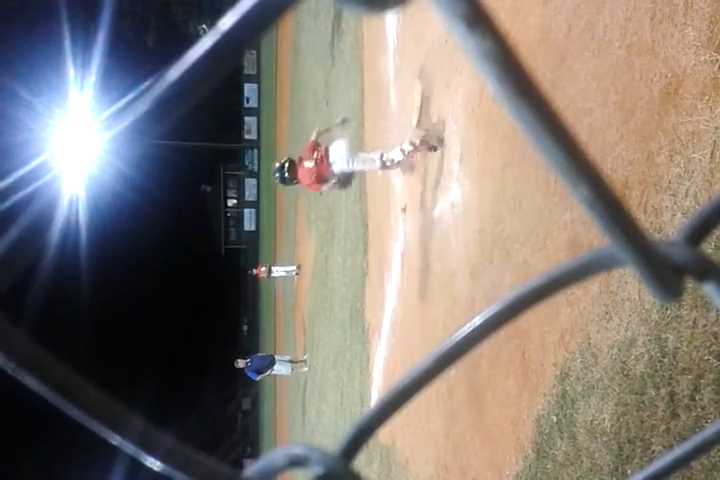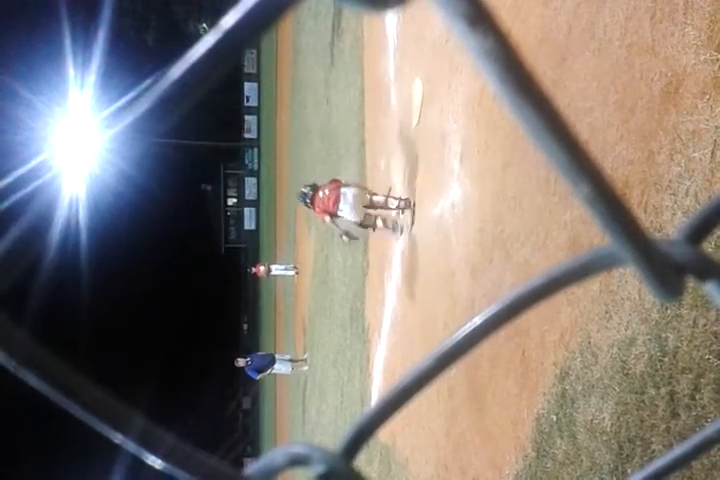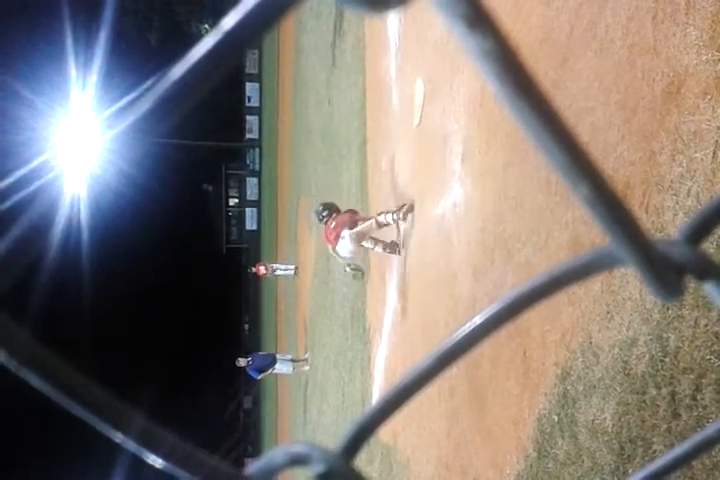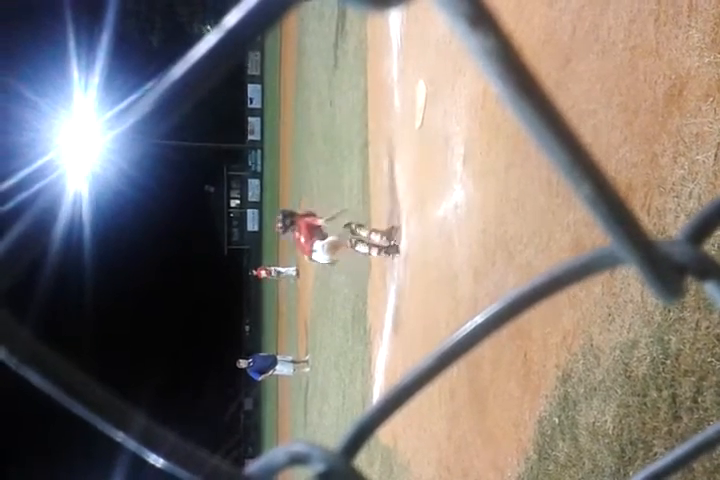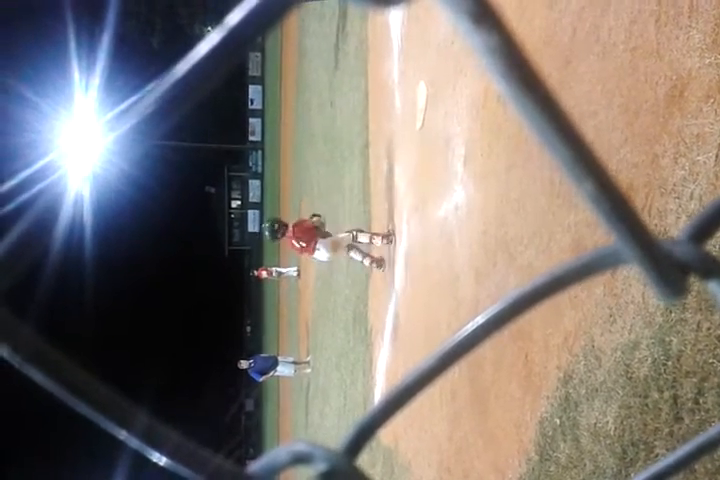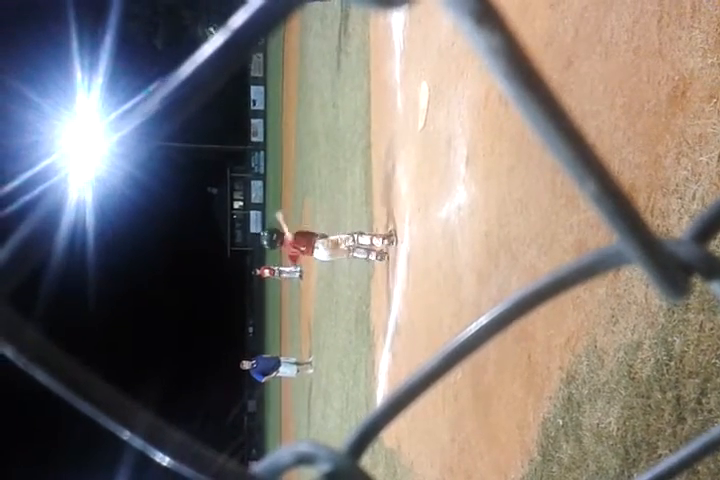
dt=0.3s
person 1, frame 1
left shoulder: (305, 178)
right shoulder: (305, 155)
left elbow: (324, 187)
right elbow: (317, 133)
left wrist: (336, 182)
right wrist: (337, 125)
left hip: (344, 161)
right hip: (339, 148)
left knee: (385, 160)
left ankle: (419, 141)
person 1, frame 2
left shoulder: (318, 207)
right shoulder: (330, 184)
left elbow: (328, 219)
right elbow: (349, 185)
left wrist: (343, 233)
right wrist: (367, 190)
left hip: (347, 211)
right knee: (372, 200)
left ankle: (394, 226)
right ankle: (402, 204)
person 1, frame 3
left shoulder: (326, 230)
right shoulder: (347, 214)
left elbow: (332, 249)
right elbow: (363, 219)
left wrist: (346, 264)
right wrist: (379, 218)
left hip: (343, 251)
left knee: (363, 239)
right knee: (377, 220)
left ankle: (389, 248)
right ankle: (397, 215)
person 1, frame 4
left shoulder: (297, 235)
right shoulder: (303, 219)
left elbow: (307, 255)
right elbow: (323, 221)
right wrist: (339, 213)
left hip: (320, 256)
right hip: (324, 247)
left knee: (353, 242)
right knee: (352, 228)
left ankle: (384, 250)
right ankle: (385, 237)
person 1, frame 5
left shoulder: (289, 242)
right shoulder: (293, 229)
right elbow: (317, 220)
right wrist: (319, 219)
left hip: (320, 255)
right hip: (324, 245)
left knee: (350, 248)
right knee: (354, 235)
left ankle: (373, 262)
right ankle: (382, 239)
person 1, frame 6
left shoulder: (287, 249)
right shoulder: (289, 241)
right elbow: (291, 236)
right wrist: (282, 220)
left hip: (320, 254)
right hip: (322, 246)
left knee: (352, 250)
right knee: (355, 238)
left ankle: (377, 254)
right ankle: (384, 240)
